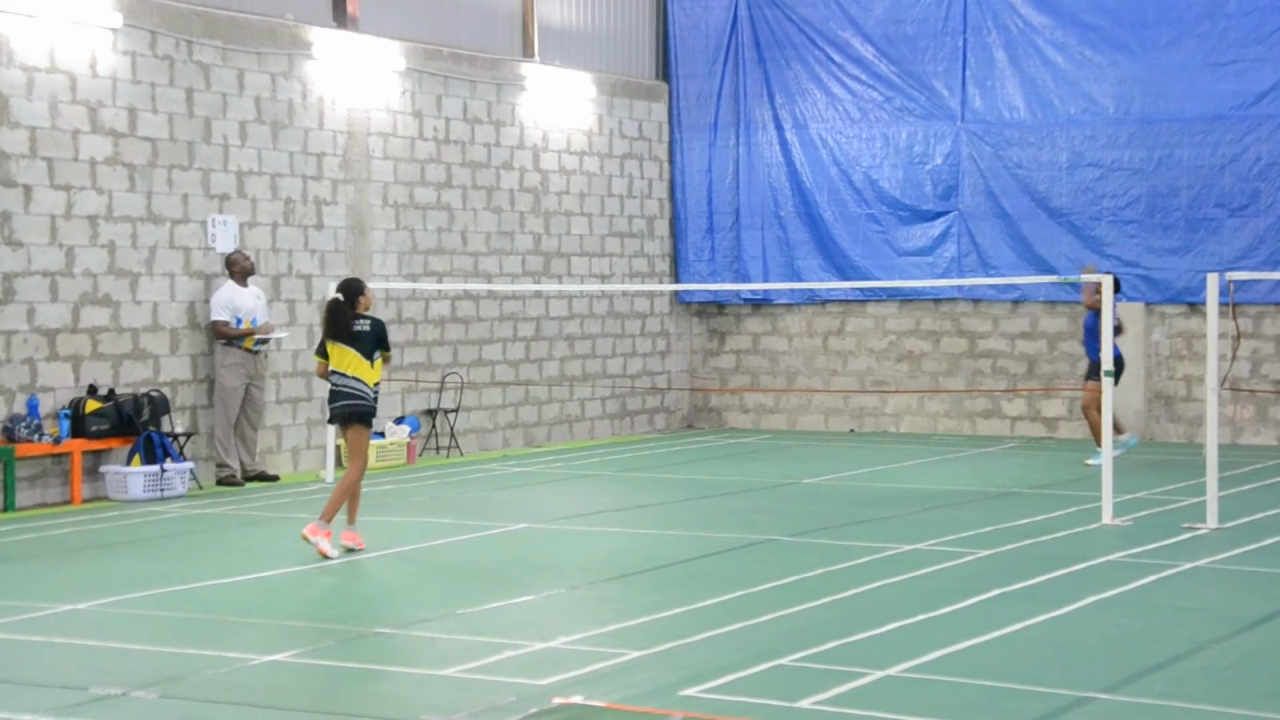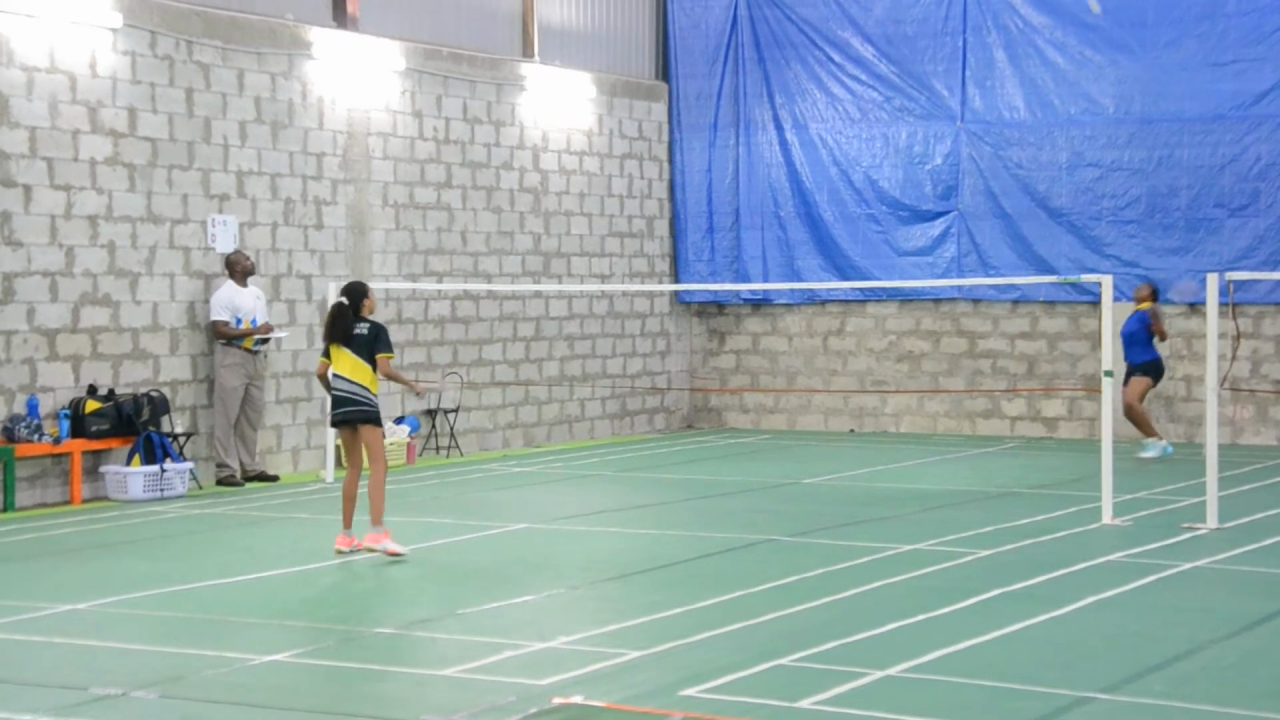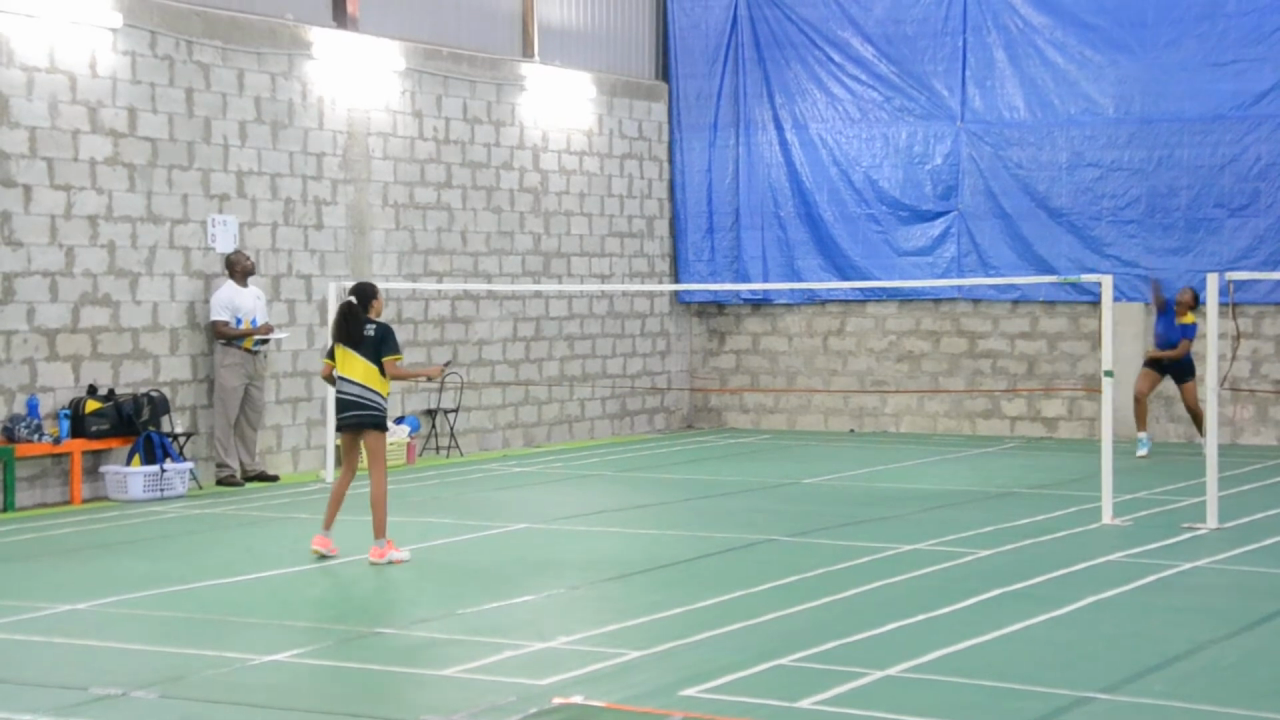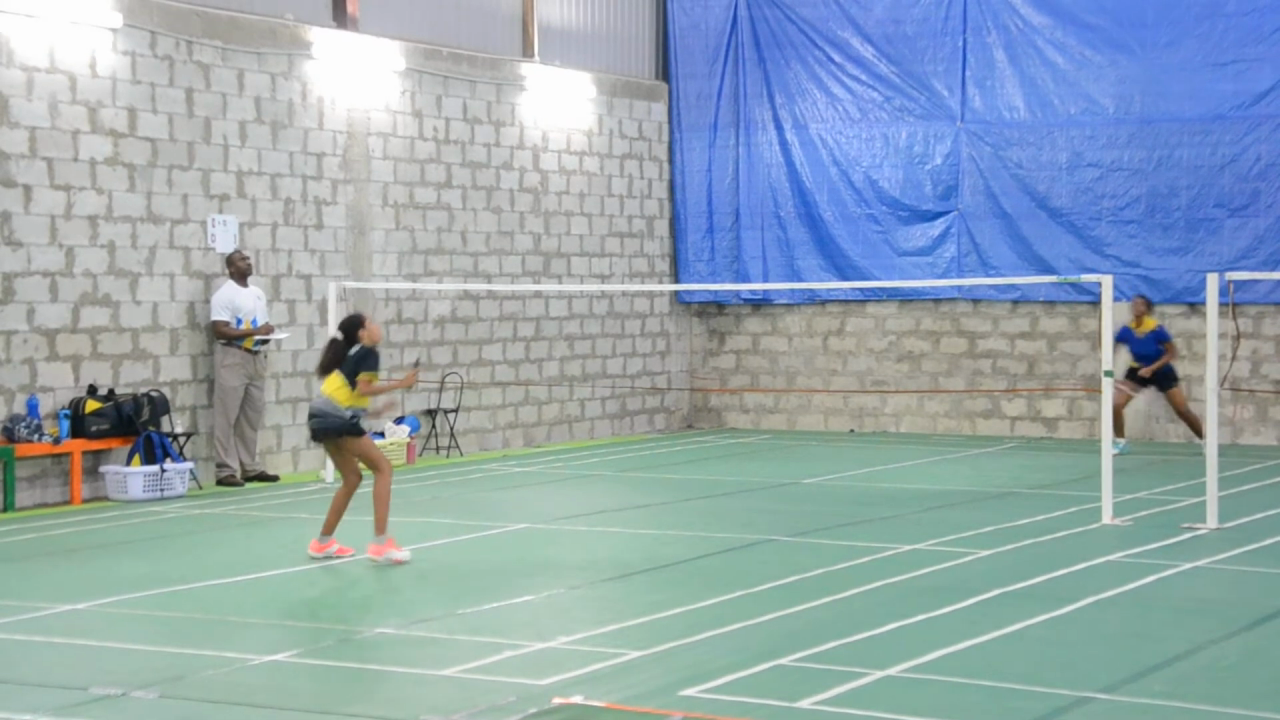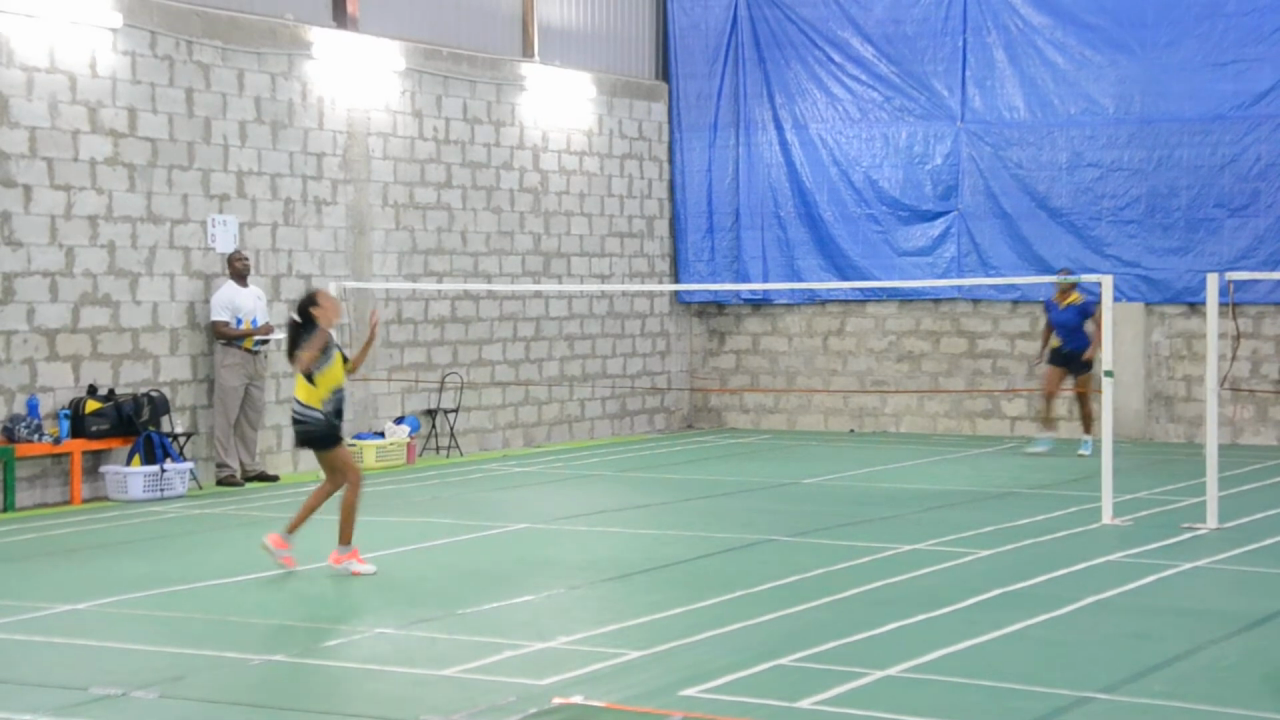
dt=0.4s
person 1, frame 1
left shoulder: (332, 329)
right shoulder: (375, 325)
left elbow: (321, 370)
right elbow: (386, 359)
left hip: (339, 400)
right hip: (359, 402)
left knee: (356, 466)
right knee: (356, 468)
left ankle: (351, 530)
right ankle: (320, 527)
person 1, frame 2
left shoulder: (338, 331)
right shoulder: (376, 329)
left elbow: (321, 371)
right elbow: (385, 369)
right wrist: (412, 385)
left hip: (341, 403)
right hip: (363, 403)
left knee: (353, 467)
right knee: (378, 466)
left ankle: (346, 536)
right ankle: (377, 533)
person 1, frame 3
left shoulder: (344, 332)
right shoulder: (382, 331)
left elbow: (326, 373)
right elbow: (392, 371)
right wrist: (427, 372)
left hip: (345, 406)
right hip: (370, 407)
left knee: (347, 470)
right knee: (378, 473)
left ankle: (324, 537)
right ankle: (380, 546)
person 1, frame 4
left shoulder: (346, 355)
right shoulder: (368, 352)
right elbow: (362, 390)
left wrist: (372, 411)
right wrist: (399, 384)
left hip: (322, 418)
right hip: (338, 418)
left knee: (352, 478)
right knee: (383, 468)
left ankle: (323, 542)
right ankle: (381, 543)
person 1, frame 5
left shoulder: (328, 341)
right shoulder: (315, 338)
left elbow: (350, 368)
right elbow: (301, 364)
left wrist: (370, 338)
right wrist: (325, 330)
left hip: (317, 420)
right hip: (316, 422)
left knee: (335, 481)
right knee: (353, 478)
left ankle: (283, 538)
right ankle: (344, 553)
person 2, frame 1
left shoulder: (258, 293)
right shoulder: (224, 295)
right elbow: (220, 331)
left wrist: (267, 333)
right wrist: (253, 331)
left hip: (256, 357)
right hip: (233, 357)
left knee: (253, 415)
right knee: (228, 417)
left ankle: (251, 467)
right ankle: (226, 471)
person 2, frame 2
left shoulder: (257, 293)
right shoulder: (224, 295)
right elbow: (219, 331)
left wrist: (267, 332)
right wrist: (253, 331)
left hip: (256, 357)
right hip: (232, 358)
left knee: (252, 415)
right knee: (228, 416)
left ankle: (251, 467)
right ankle: (225, 471)
person 2, frame 3
left shoulder: (258, 293)
right shoulder: (224, 295)
right elbow: (219, 331)
left wrist: (267, 332)
right wrist: (253, 331)
left hip: (256, 357)
right hip: (232, 358)
left knee: (253, 416)
right knee: (227, 417)
left ankle: (251, 467)
right ankle: (225, 471)
person 2, frame 4
left shoulder: (258, 293)
right shoulder: (224, 295)
right elbow: (220, 331)
left wrist: (267, 332)
right wrist: (253, 332)
left hip: (256, 357)
right hip: (232, 358)
left knee: (252, 416)
right knee: (227, 417)
left ankle: (251, 467)
right ankle: (225, 471)
person 2, frame 5
left shoulder: (259, 293)
right shoulder: (224, 295)
right elbow: (219, 331)
left wrist: (267, 332)
right wrist: (253, 332)
left hip: (256, 357)
right hip: (232, 358)
left knee: (252, 416)
right knee: (227, 417)
left ankle: (251, 467)
right ankle: (225, 471)
person 3, frame 1
left shoulder: (1102, 303)
right shoulder: (1100, 304)
left elbow: (1087, 302)
right elbow: (1119, 329)
left wrist: (1088, 282)
right hip: (1098, 362)
left knee: (1088, 406)
right knee: (1096, 405)
left ankle: (1102, 452)
right ankle: (1124, 438)
person 3, frame 2
left shoulder: (1147, 312)
right shoulder: (1136, 313)
left elbow: (1162, 336)
left wrist: (1156, 318)
left hip: (1148, 366)
right hip: (1134, 366)
left knee: (1131, 401)
right knee: (1130, 410)
left ankle: (1153, 442)
right ankle: (1162, 445)
person 3, frame 3
left shoulder: (1190, 325)
right shoulder: (1166, 308)
left elbow: (1181, 353)
right elbow: (1156, 295)
left wrist: (1159, 354)
right wrist: (1156, 286)
left hip: (1180, 365)
right hip: (1155, 360)
left knee: (1192, 406)
right knee: (1139, 393)
right ankle: (1143, 439)
person 3, frame 4
left shoulder: (1156, 329)
right shoulder: (1126, 331)
left elbow: (1171, 352)
left wrist: (1151, 368)
left hip: (1161, 372)
right hip: (1136, 371)
left knee: (1183, 411)
right knee: (1117, 405)
right ankle: (1120, 442)
person 3, frame 5
left shoulder: (1082, 304)
right shoulder: (1051, 304)
left elbow: (1099, 326)
left wrist: (1093, 348)
right wrist: (1042, 349)
left hip: (1080, 354)
right hip: (1059, 352)
left knee: (1083, 399)
right knee: (1048, 394)
left ankle: (1087, 440)
right ankle: (1045, 439)
